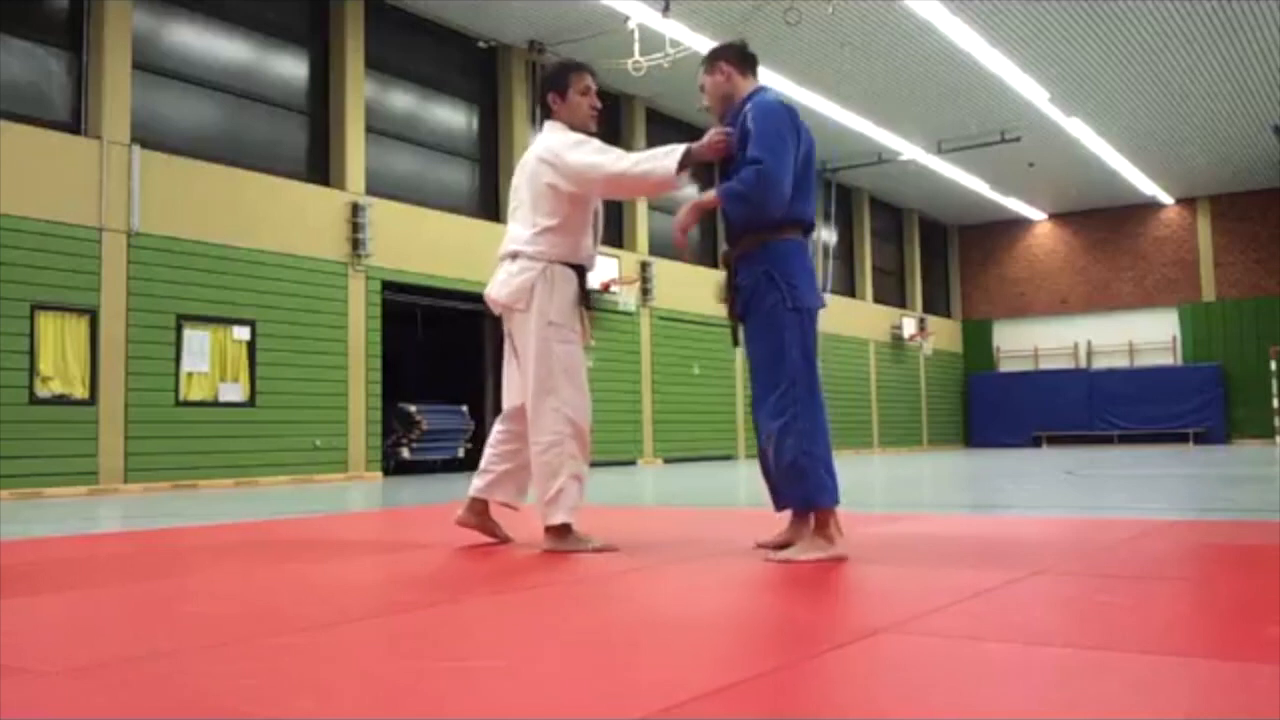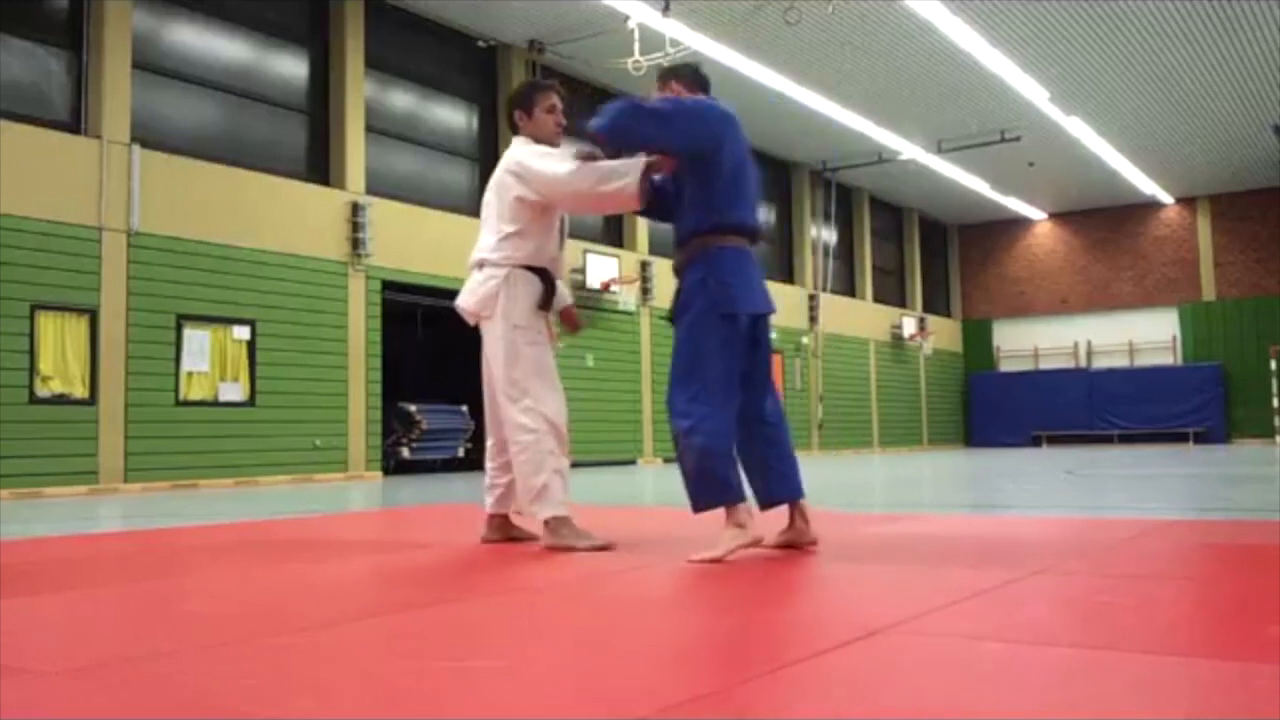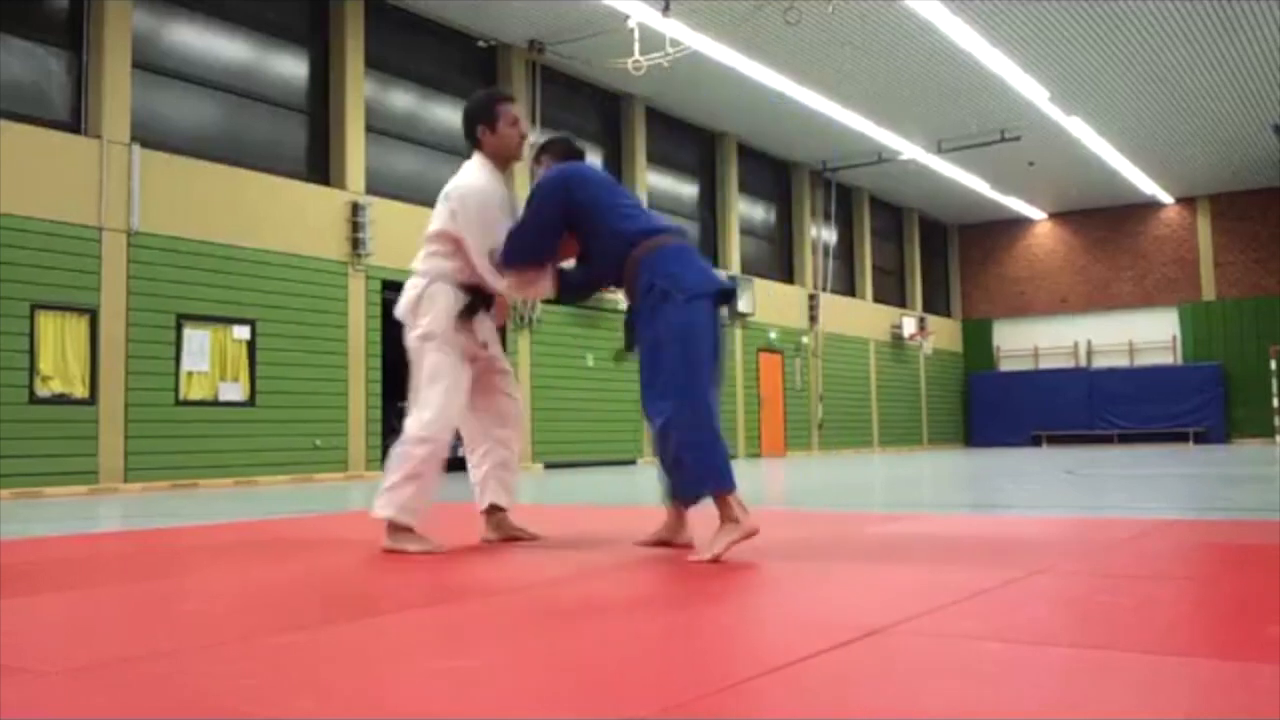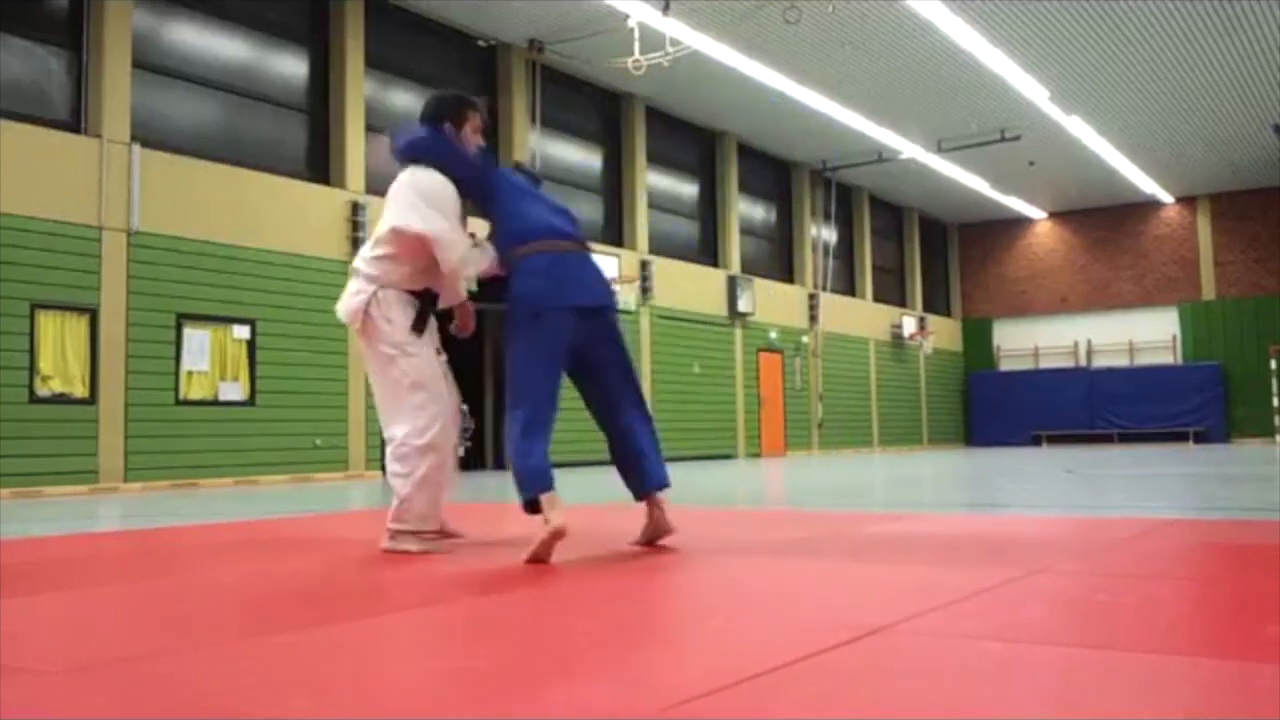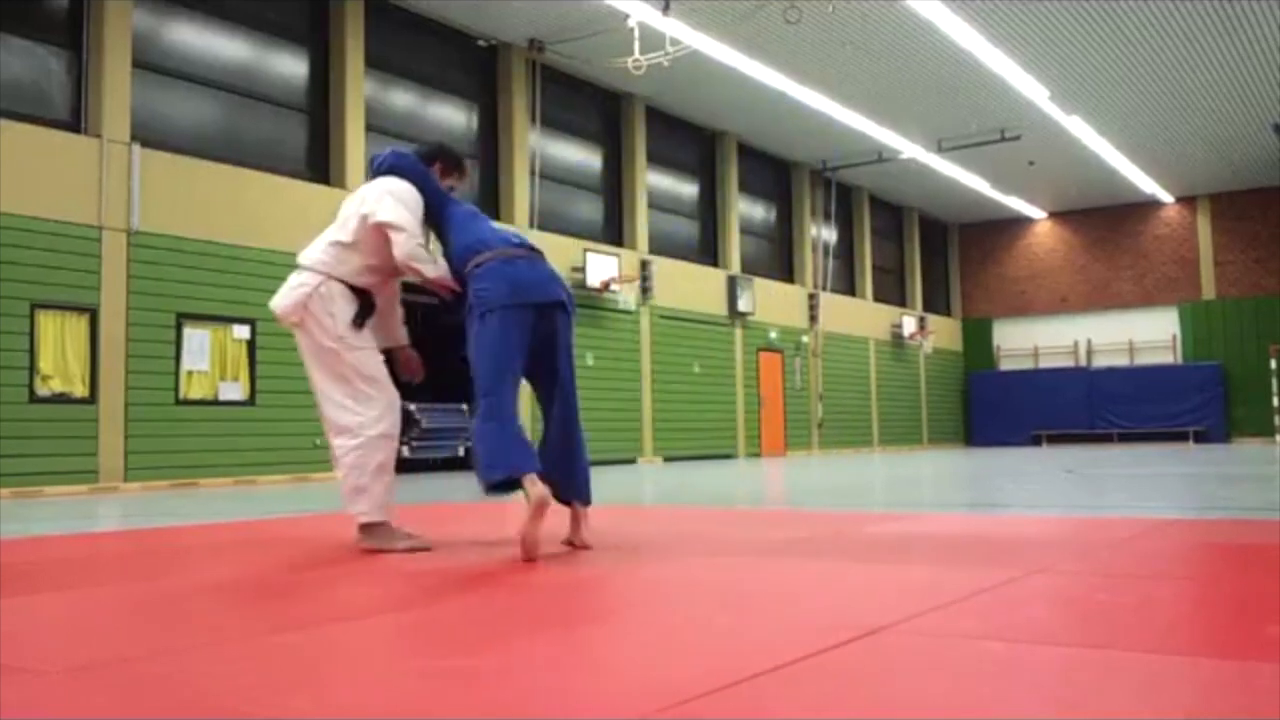
dt=0.4s
person 1, frame 1
left shoulder: (764, 111)
right shoulder: (777, 115)
left elbow: (767, 188)
left wrist: (705, 200)
left hip: (771, 271)
right hip: (785, 270)
left knee: (786, 401)
right knee: (785, 400)
left ankle: (825, 529)
right ankle: (802, 521)
person 1, frame 2
left shoulder: (705, 118)
right shoulder: (708, 134)
left elbow: (631, 118)
right elbow: (669, 201)
left wrist: (605, 133)
left hip: (714, 277)
right hip: (738, 277)
left knee: (695, 402)
right knee: (755, 404)
left ankle: (738, 519)
right ankle: (798, 520)
person 1, frame 3
left shoulder: (561, 178)
right shoulder: (594, 191)
left elbow: (526, 244)
right elbow: (587, 278)
left wrist: (509, 264)
right wrist: (546, 274)
left hip: (667, 282)
right hip: (689, 278)
left knee: (676, 403)
right knee: (685, 402)
left ankle: (732, 513)
right ankle: (676, 519)
person 1, frame 4
left shoulder: (494, 182)
right shoulder: (547, 206)
left elbow: (422, 146)
left hip: (539, 286)
right hip: (589, 285)
left knee: (528, 412)
right knee: (619, 405)
left ankle: (551, 512)
right ankle: (655, 510)
person 1, frame 5
left shoulder: (447, 208)
right shoulder: (489, 228)
left elbow: (393, 162)
left hip: (498, 288)
right hip: (549, 285)
left knee: (495, 405)
right knee: (561, 407)
left ankle: (533, 490)
right ankle: (578, 519)
person 2, frame 1
left shoulder: (544, 153)
right shoulder: (564, 148)
right elbow: (623, 172)
right wrist: (692, 153)
left hip: (527, 282)
right hip: (546, 285)
left knee: (524, 405)
right knee: (561, 408)
left ankle: (478, 504)
right ankle: (558, 526)
person 2, frame 2
left shoulder: (528, 170)
right shoulder: (526, 161)
right elbow: (583, 184)
left wrist: (561, 301)
right wrist: (650, 167)
left hip: (513, 294)
right hip: (511, 295)
left knee: (510, 411)
right knee: (537, 406)
left ankle: (498, 516)
right ankle: (556, 520)
person 2, frame 3
left shoulder: (493, 183)
right shoulder: (474, 189)
right elbow: (497, 267)
left wrist: (496, 303)
right wrist: (547, 276)
left hip: (469, 310)
right hip: (440, 306)
left knee: (499, 408)
right knee: (438, 411)
left ankle: (495, 514)
right ankle: (398, 521)
person 2, frame 4
left shoulder: (433, 179)
right shoulder: (427, 185)
right elbow: (458, 260)
left wrist: (458, 300)
right wrist: (496, 254)
left hip: (408, 307)
right hip: (386, 307)
left knee: (438, 407)
right knee: (423, 416)
left ankle: (421, 515)
right ankle: (405, 526)
person 2, frame 5
left shoulder: (389, 198)
right shoulder: (400, 191)
left elbow: (384, 281)
right elbow: (409, 254)
left wrist: (399, 346)
right wrist: (448, 279)
left hip: (326, 301)
right hip: (324, 299)
left knee: (352, 415)
right knee: (371, 409)
left ankle: (367, 517)
right ankle: (372, 522)
